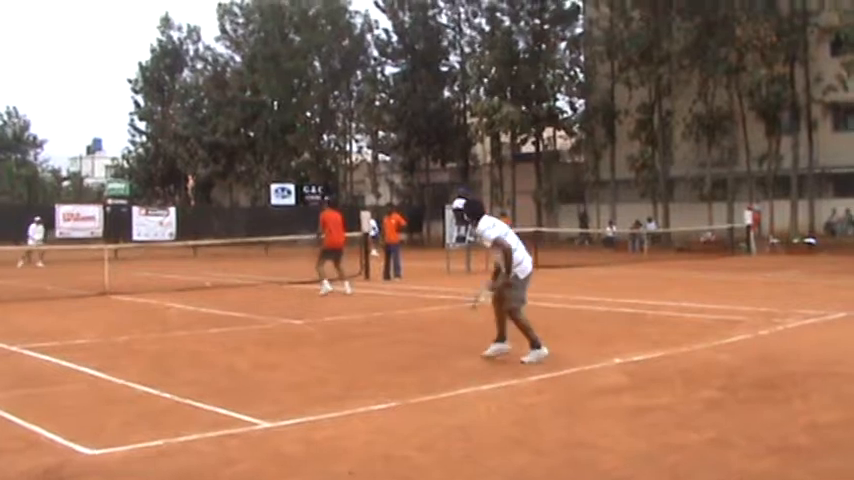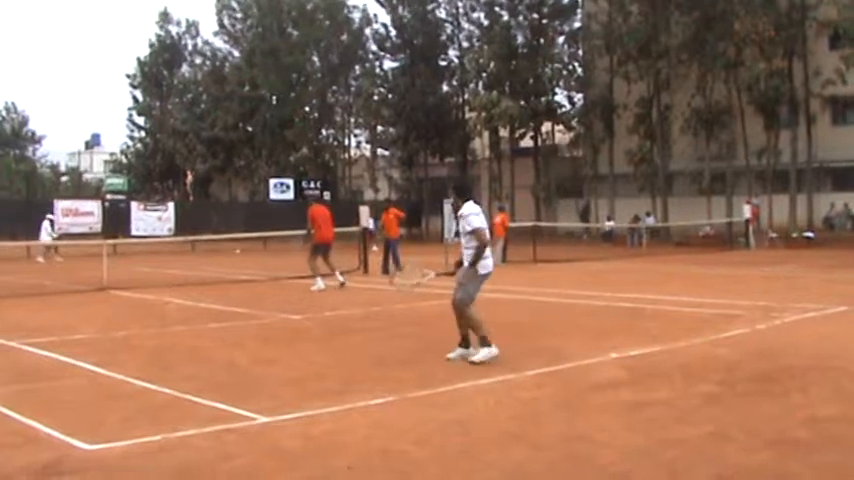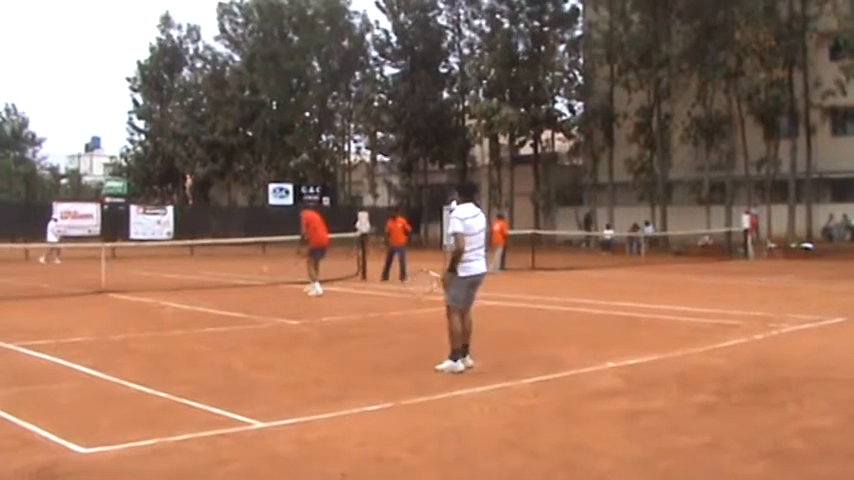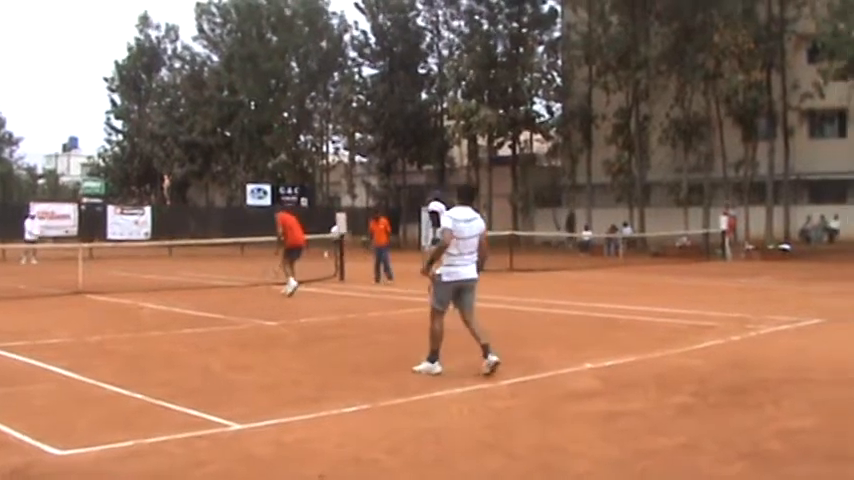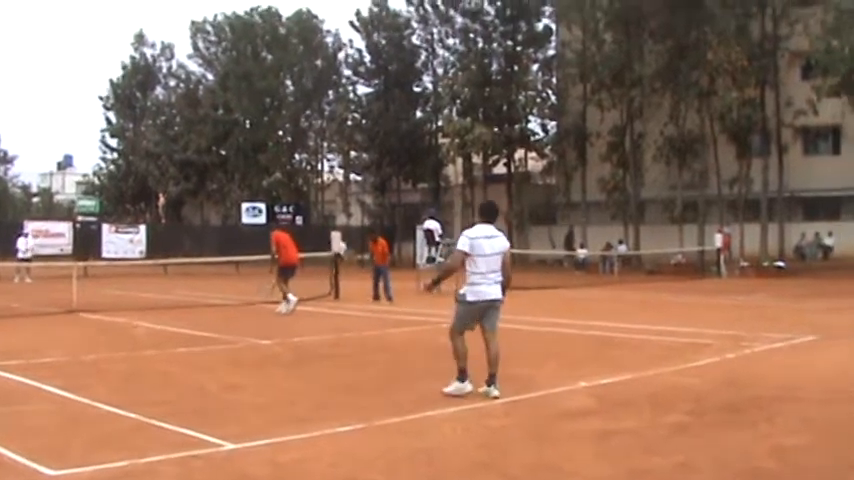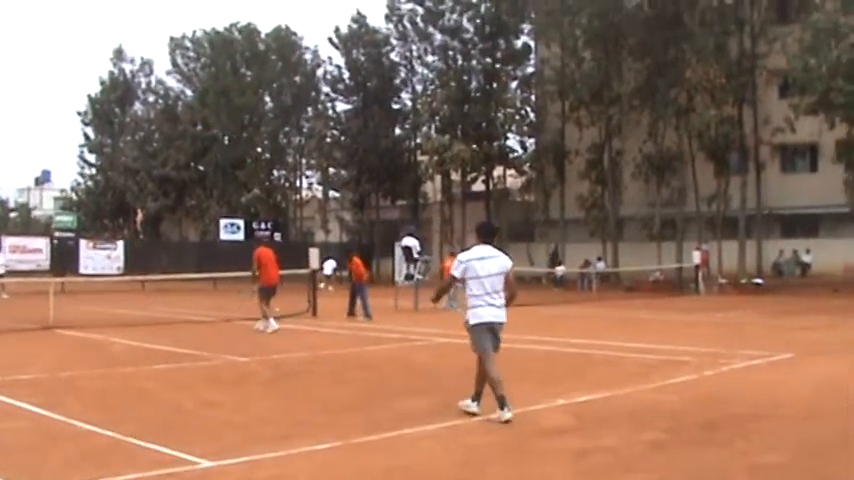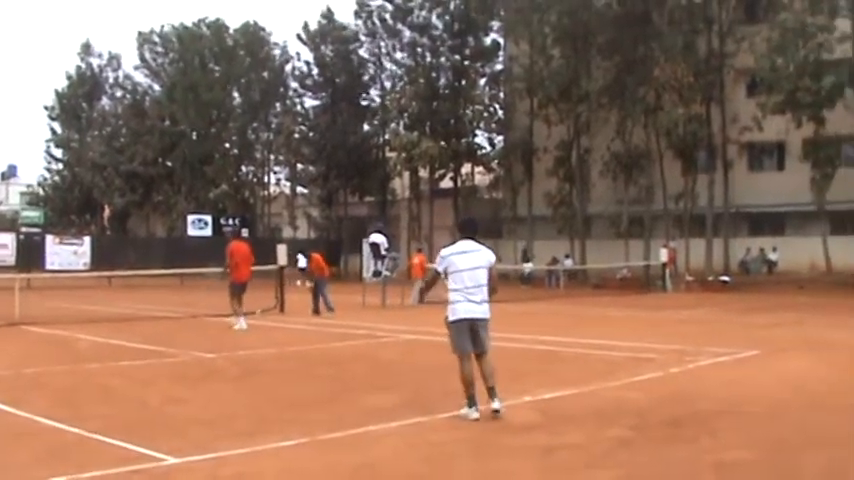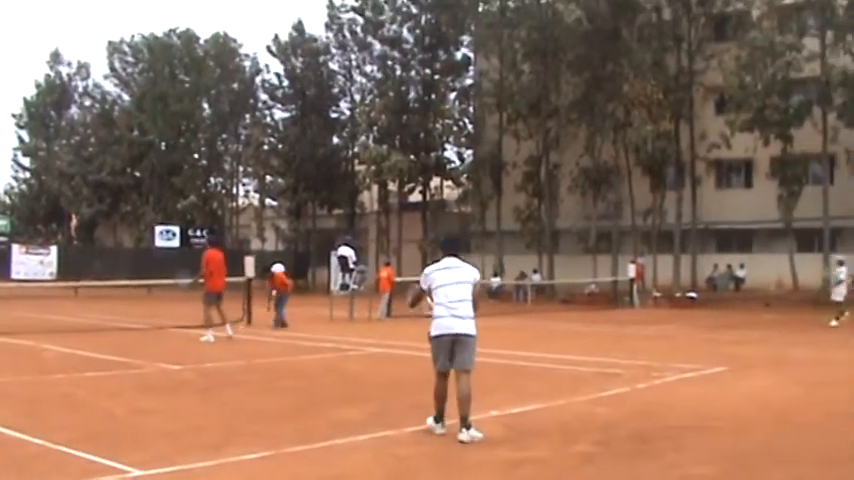
dt=0.3s
person 1, frame 1
left shoulder: (484, 230)
right shoulder: (491, 223)
left elbow: (507, 248)
left wrist: (508, 274)
right wrist: (497, 273)
left hip: (518, 271)
right hip: (516, 267)
left knee: (513, 312)
right knee: (498, 301)
left ankle: (537, 348)
right ankle: (501, 342)
person 1, frame 2
left shoulder: (470, 214)
right shoulder: (469, 211)
left elbow: (484, 241)
left wrist: (471, 267)
right wrist: (462, 264)
left hip: (477, 268)
right hip: (470, 266)
left knee: (462, 306)
right knee: (457, 303)
left ankle: (487, 346)
right ankle: (465, 347)
person 1, frame 3
left shoulder: (457, 216)
right shoulder: (480, 214)
left elbow: (459, 248)
left wrist: (449, 271)
left hip: (463, 271)
right hip: (479, 269)
left knee: (453, 313)
right knee: (464, 312)
left ankle: (455, 359)
right ankle: (465, 356)
person 1, frame 4
left shoulder: (449, 216)
right shoulder: (479, 220)
left elbow: (444, 242)
right elbow: (483, 253)
left wrist: (429, 263)
right wrist: (476, 272)
left hip: (448, 275)
right hip: (469, 275)
left knee: (437, 316)
right knee: (469, 317)
left ankle: (433, 361)
right ankle: (488, 355)
person 1, frame 5
left shoulder: (469, 235)
right shoulder: (502, 239)
left elbow: (454, 265)
right elbow: (507, 273)
left wrist: (434, 283)
right wrist: (503, 293)
left hip: (473, 295)
right hip: (494, 295)
left knee: (455, 333)
right knee: (491, 338)
left ankle: (462, 381)
right ankle: (491, 385)
person 1, frame 6
left shoulder: (464, 258)
right shoulder: (503, 258)
left elbow: (446, 285)
right elbow: (512, 292)
left wrist: (435, 298)
left hip: (478, 317)
right hip: (498, 316)
left knee: (488, 362)
right knee: (485, 358)
left ankle: (504, 407)
right ankle: (474, 401)
person 1, frame 7
left shoulder: (446, 254)
right shoulder: (487, 254)
left elbow: (431, 281)
right elbow: (493, 288)
left wrist: (424, 290)
left hip: (458, 313)
right hip: (481, 312)
left knee: (464, 359)
right knee: (482, 355)
left ankle: (472, 406)
right ankle: (493, 398)
person 1, frame 8
left shoulder: (430, 271)
right shoulder: (472, 271)
left elbow: (416, 299)
right elbow: (475, 305)
left wrist: (410, 304)
left hip: (441, 328)
right hip: (466, 328)
left knee: (442, 375)
right knee: (463, 376)
left ankle: (438, 421)
right ankle: (465, 428)
